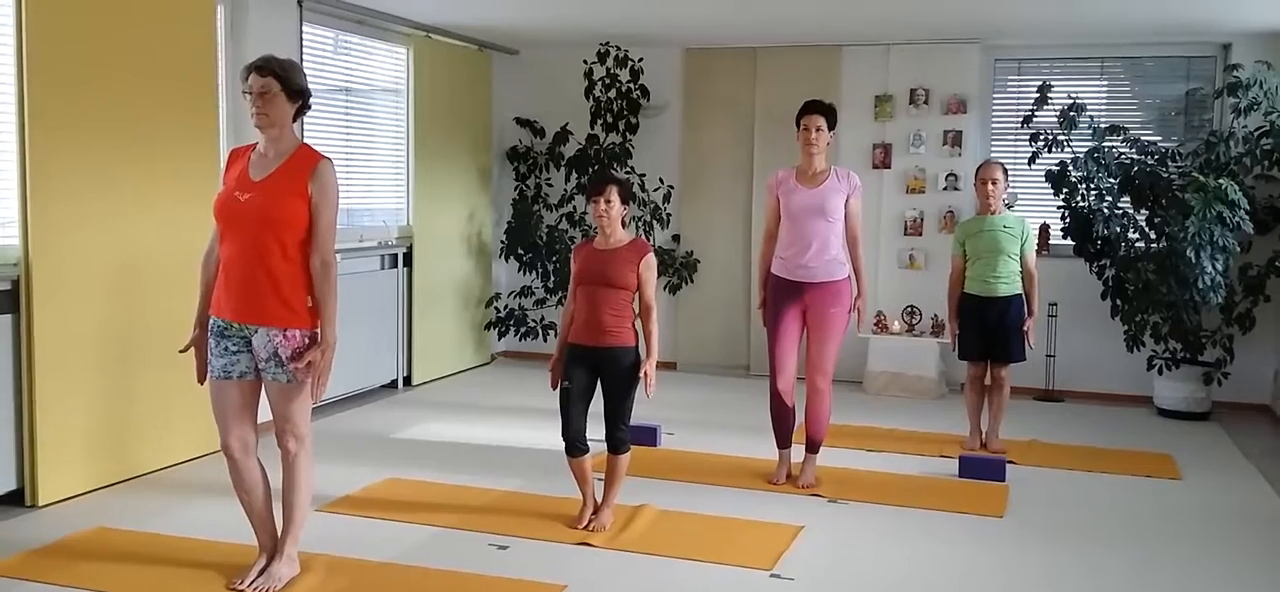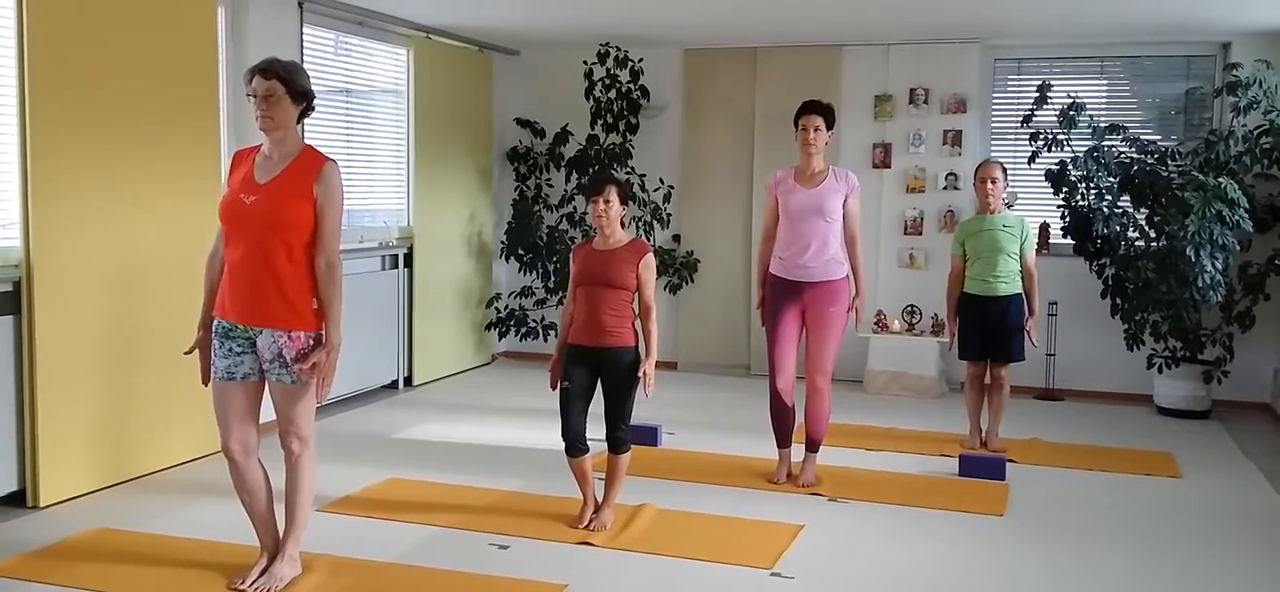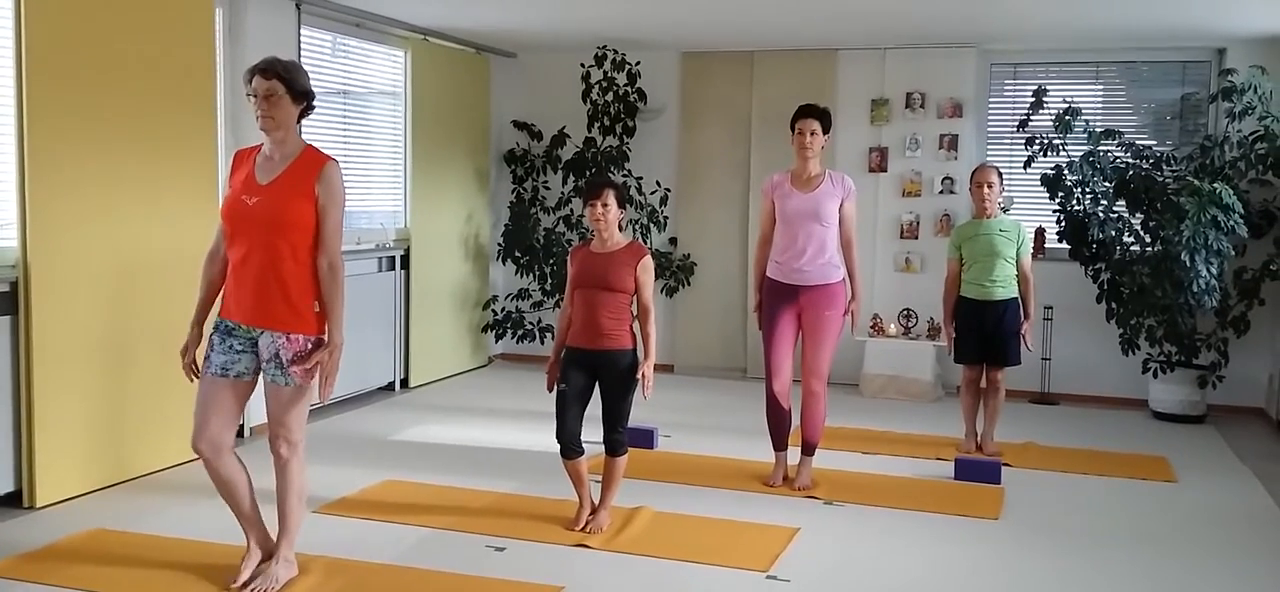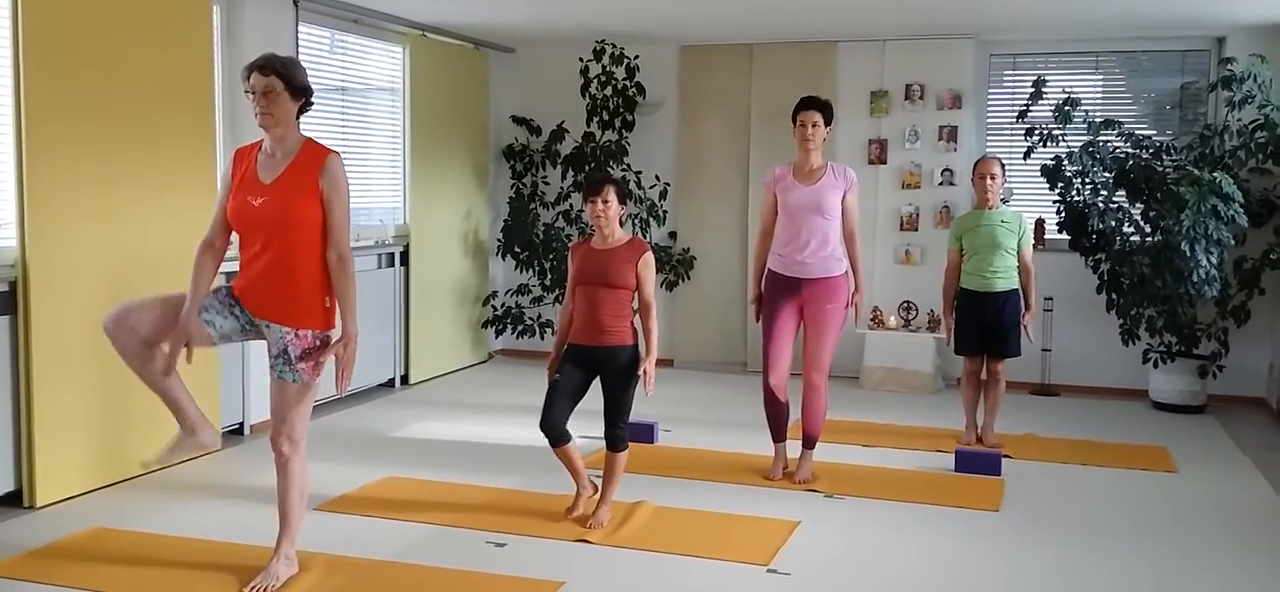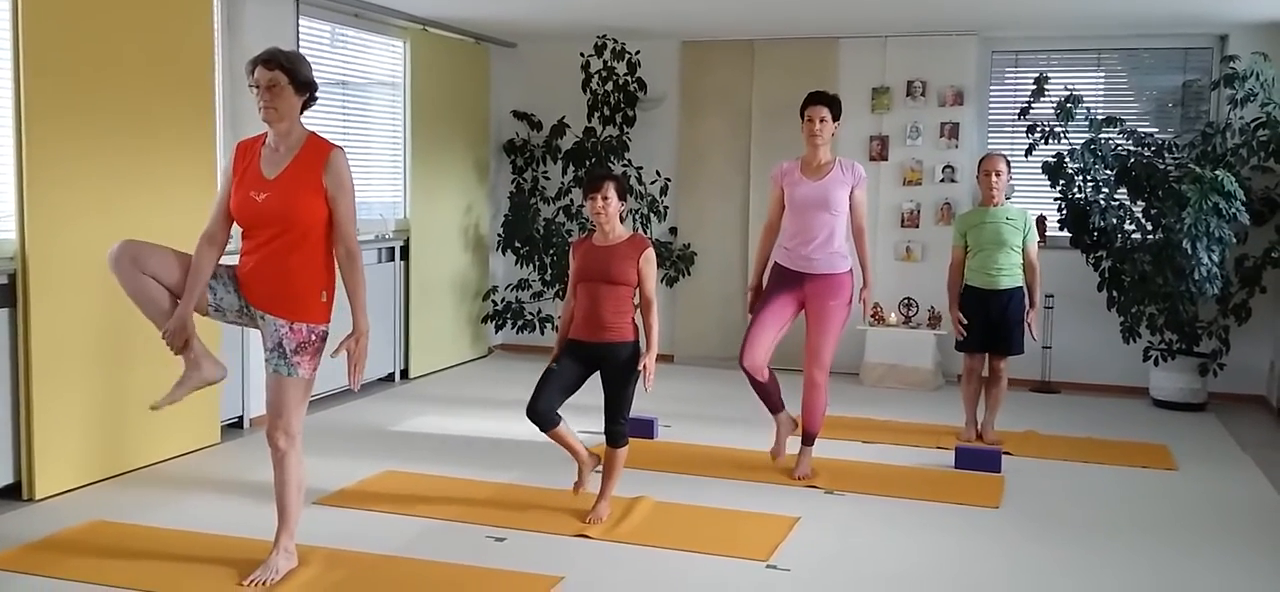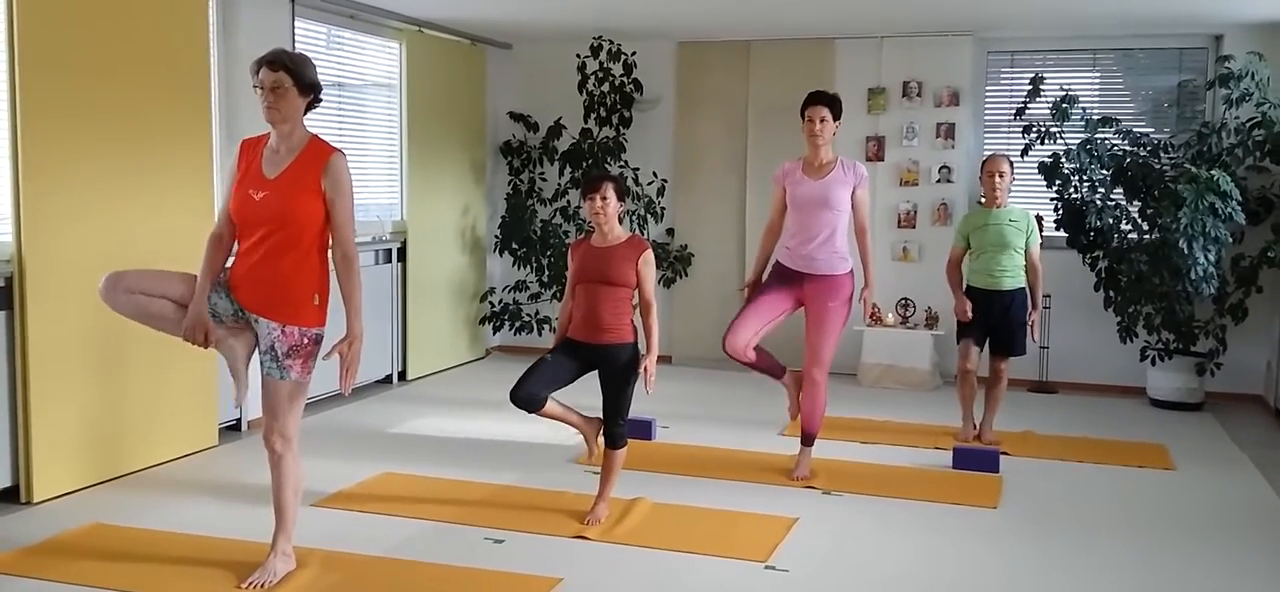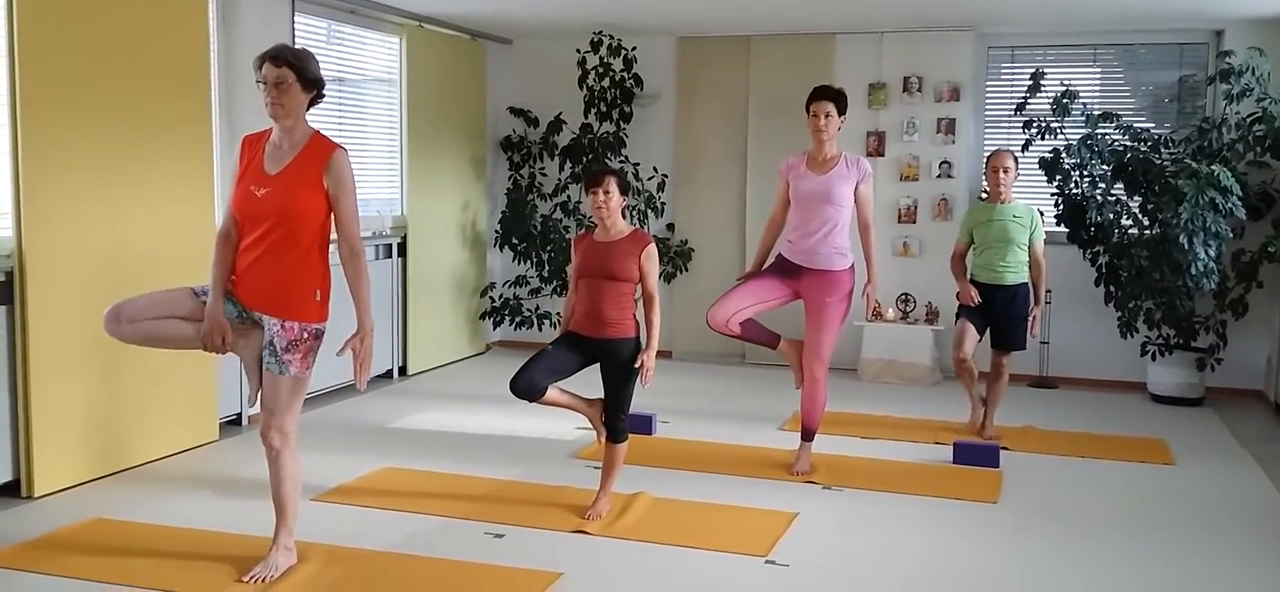
dt=0.5s
person 1, frame 1
left shoulder: (315, 169)
right shoulder: (235, 160)
left elbow: (323, 258)
right elbow: (217, 247)
left wrist: (328, 337)
right wrist: (201, 322)
left hip: (286, 326)
right hip: (229, 324)
left knee: (292, 441)
right knee: (235, 444)
right ankle: (267, 548)
person 1, frame 2
left shoulder: (320, 171)
right shoulder: (238, 162)
left elbow: (327, 260)
right elbow: (221, 249)
left wrist: (333, 338)
right wrist: (205, 324)
left hip: (292, 328)
right hip: (233, 325)
left knee: (295, 442)
right knee: (235, 444)
right ankle: (267, 548)
person 1, frame 3
left shoulder: (322, 171)
right shoulder: (241, 162)
left elbow: (330, 260)
right elbow: (220, 250)
left wrist: (335, 338)
right wrist: (196, 325)
left hip: (293, 328)
right hip: (236, 323)
left knee: (285, 444)
right knee: (208, 442)
right ankle: (258, 540)
person 1, frame 4
left shoulder: (324, 165)
right shoulder: (240, 161)
left elbow: (339, 253)
right elbow: (213, 243)
left wrist: (349, 330)
right wrist: (187, 314)
left hip: (301, 319)
right hip: (243, 303)
left knee: (286, 439)
right knee: (121, 324)
right ankle: (196, 427)
person 1, frame 5
left shoulder: (328, 160)
right shoulder: (243, 153)
left elbow: (347, 247)
right elbow: (215, 234)
left wrist: (360, 325)
right wrist: (186, 305)
left hip: (298, 311)
right hip: (244, 292)
left knee: (282, 432)
right knee: (126, 256)
right ankle: (198, 361)
person 1, frame 6
left shoulder: (328, 163)
right shoulder: (246, 152)
left elbow: (345, 251)
right elbow: (223, 233)
left wrist: (355, 331)
right wrist: (198, 303)
left hip: (294, 312)
right hip: (239, 296)
left knee: (279, 436)
right knee: (115, 288)
right ankle: (231, 341)
person 1, frame 7
left shoulder: (330, 159)
right shoulder: (248, 148)
left elbow: (351, 246)
right elbow: (228, 232)
left wrist: (366, 326)
right wrist: (214, 307)
left hip: (295, 309)
right hip: (240, 296)
left knee: (277, 431)
right knee: (119, 320)
left ankle: (284, 546)
right ankle: (240, 341)
person 2, frame 1
left shoulder: (846, 182)
right shoulder: (780, 181)
left elbow: (854, 239)
right elbow: (770, 237)
left wrist: (861, 289)
right wrist: (761, 288)
left hip: (830, 287)
right hip: (785, 285)
left knee: (819, 379)
right knee: (780, 378)
left ankle: (810, 461)
right ankle: (783, 458)
person 2, frame 2
left shoulder: (845, 181)
right shoulder: (779, 181)
left elbow: (852, 238)
right elbow: (768, 237)
left wrist: (860, 289)
right wrist: (760, 287)
left hip: (829, 286)
right hip: (784, 285)
left knee: (819, 378)
right knee: (780, 377)
left ankle: (810, 460)
right ankle: (783, 457)
person 2, frame 3
left shoulder: (841, 185)
right shoulder: (775, 185)
left elbow: (848, 242)
right elbow: (765, 240)
left wrist: (856, 293)
right wrist: (756, 291)
left hip: (825, 290)
right hip: (780, 289)
left knee: (815, 382)
right knee: (777, 381)
left ankle: (806, 463)
right ankle: (780, 460)
person 2, frame 4
left shoulder: (844, 177)
right shoulder: (777, 177)
left elbow: (851, 233)
right elbow: (766, 233)
left wrist: (859, 284)
right wrist: (756, 285)
left hip: (828, 283)
right hip: (782, 282)
left knee: (816, 375)
right knee: (774, 375)
left ankle: (806, 457)
right ankle: (779, 452)
person 2, frame 5
left shoulder: (852, 173)
right shoulder: (784, 172)
left elbow: (859, 229)
right elbow: (771, 226)
left wrist: (868, 281)
right wrist: (756, 278)
left hip: (832, 279)
right hip: (786, 275)
left knee: (817, 371)
right knee: (751, 358)
left ankle: (806, 453)
right ankle: (783, 419)
person 2, frame 6
left shoulder: (854, 173)
right shoulder: (787, 172)
left elbow: (862, 229)
right elbow: (774, 226)
left wrist: (869, 282)
right wrist: (755, 275)
left hip: (832, 280)
right hip: (787, 273)
left knee: (817, 371)
right knee: (736, 343)
left ankle: (805, 454)
right ankle: (787, 378)
person 2, frame 7
left shoulder: (857, 168)
right shoulder: (791, 166)
left elbow: (866, 225)
right elbow: (777, 220)
left wrist: (872, 278)
right wrist: (755, 266)
left hip: (833, 274)
right hip: (788, 266)
left knee: (816, 368)
right knee: (719, 316)
left ankle: (805, 449)
right ankle: (788, 347)
person 3, frame 1
left shoulder: (641, 253)
right shoulder: (580, 252)
left elbow: (648, 309)
right elbow: (571, 305)
left wrist: (651, 357)
right wrist: (559, 352)
left hip: (620, 353)
right hip: (579, 352)
left knee: (617, 432)
right knee: (571, 432)
left ankle: (607, 506)
right ankle: (588, 501)
person 3, frame 2
left shoulder: (640, 253)
right shoulder: (579, 252)
left elbow: (648, 309)
right elbow: (570, 305)
left wrist: (650, 357)
right wrist: (558, 352)
left hip: (621, 353)
right hip: (579, 352)
left knee: (618, 432)
right knee: (571, 432)
left ankle: (608, 505)
right ankle: (589, 500)
person 3, frame 3
left shoulder: (638, 256)
right shoulder: (577, 254)
left elbow: (646, 311)
right elbow: (568, 308)
left wrist: (649, 359)
right wrist: (555, 355)
left hip: (619, 355)
right hip: (578, 354)
left knee: (614, 434)
right knee: (566, 434)
left ankle: (604, 508)
right ankle: (585, 502)
person 3, frame 4
left shoulder: (640, 251)
right shoulder: (577, 251)
left elbow: (648, 307)
right elbow: (569, 304)
left wrist: (651, 355)
right wrist: (556, 350)
left hip: (620, 352)
right hip: (579, 350)
left knee: (615, 429)
right knee: (551, 422)
left ankle: (605, 503)
right ankle: (584, 486)
person 3, frame 5
left shoulder: (640, 248)
right shoulder: (579, 248)
left elbow: (649, 303)
right elbow: (570, 301)
left wrist: (651, 351)
right wrist: (558, 347)
left hip: (621, 347)
right hip: (580, 345)
left knee: (616, 425)
right knee: (538, 409)
left ankle: (604, 500)
right ankle: (585, 458)
person 3, frame 6
left shoulder: (639, 249)
right shoulder: (577, 249)
left elbow: (648, 305)
right elbow: (568, 301)
left wrist: (651, 353)
right wrist: (555, 347)
left hip: (619, 348)
right hip: (577, 344)
left knee: (615, 425)
right knee: (523, 394)
left ankle: (602, 501)
right ankle: (585, 424)
person 3, frame 7
left shoulder: (642, 244)
right shoulder: (580, 243)
left elbow: (651, 299)
right elbow: (573, 295)
left wrist: (651, 348)
right wrist: (560, 339)
left hip: (622, 342)
right hip: (580, 337)
left knee: (617, 419)
right knee: (523, 384)
left ankle: (604, 495)
right ankle: (590, 408)
person 4, frame 1
left shoulder: (1020, 226)
right shoulder: (965, 228)
left elbow: (1029, 272)
right elbow: (957, 275)
left wrist: (1032, 314)
right wrist: (952, 316)
left hip: (1009, 303)
right hip: (973, 303)
left knee: (1000, 373)
right knee: (975, 372)
left ankle: (993, 434)
right ankle: (974, 432)
person 4, frame 2
left shoulder: (1020, 225)
right shoulder: (964, 228)
left elbow: (1029, 272)
right elbow: (956, 274)
left wrist: (1033, 313)
right wrist: (951, 315)
left hip: (1008, 302)
right hip: (973, 302)
left knee: (1000, 373)
right knee: (975, 371)
left ankle: (993, 432)
right ankle: (974, 431)
person 4, frame 3
left shoulder: (1016, 229)
right shoulder: (960, 232)
left elbow: (1025, 276)
right elbow: (952, 279)
left wrist: (1028, 317)
right wrist: (948, 319)
left hip: (1005, 307)
right hip: (969, 306)
left knee: (996, 376)
right knee: (970, 374)
left ankle: (988, 436)
right ankle: (970, 434)
person 4, frame 4
left shoulder: (1018, 221)
right shoulder: (961, 223)
left elbow: (1026, 267)
right elbow: (952, 269)
left wrist: (1029, 308)
right wrist: (947, 310)
left hip: (1006, 298)
right hip: (970, 298)
left knee: (996, 368)
right knee: (971, 367)
left ankle: (989, 428)
right ankle: (970, 426)
person 4, frame 5
left shoulder: (1022, 218)
right shoulder: (965, 220)
left elbow: (1031, 265)
right elbow: (956, 266)
left wrist: (1033, 306)
right wrist: (953, 306)
left hip: (1010, 296)
right hip: (974, 295)
left knee: (998, 365)
right knee: (972, 365)
left ankle: (988, 425)
right ankle: (970, 422)
person 4, frame 6
left shoulder: (1025, 219)
right shoulder: (969, 220)
left elbow: (1034, 266)
right elbow: (954, 263)
left wrist: (1036, 307)
right wrist: (958, 296)
left hip: (1012, 298)
right hip: (976, 295)
left knee: (999, 367)
right knee: (967, 365)
left ankle: (987, 425)
right ankle: (967, 422)
person 4, frame 7
left shoulder: (1030, 215)
right shoulder: (974, 214)
left elbow: (1037, 262)
right elbow: (958, 256)
left wrist: (1038, 303)
right wrist: (963, 283)
left hip: (1014, 293)
right hip: (979, 289)
left knee: (1001, 361)
right knee: (961, 353)
left ankle: (988, 420)
right ankle: (977, 403)
